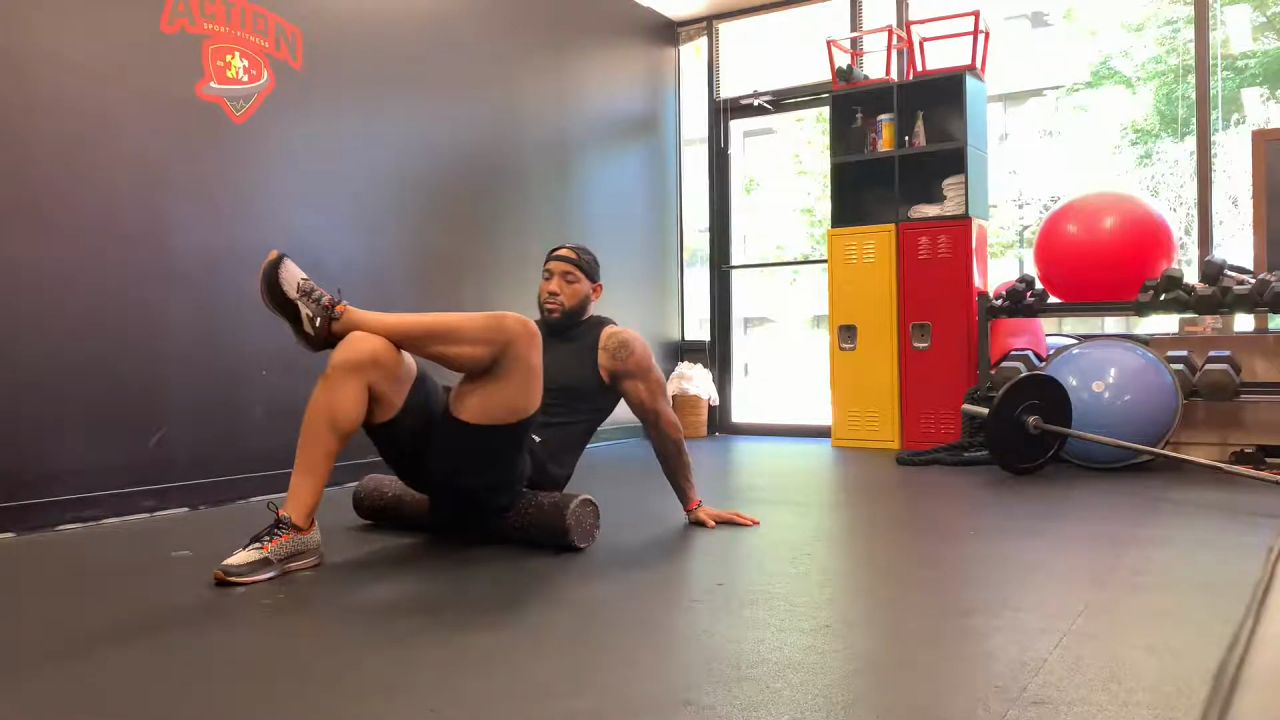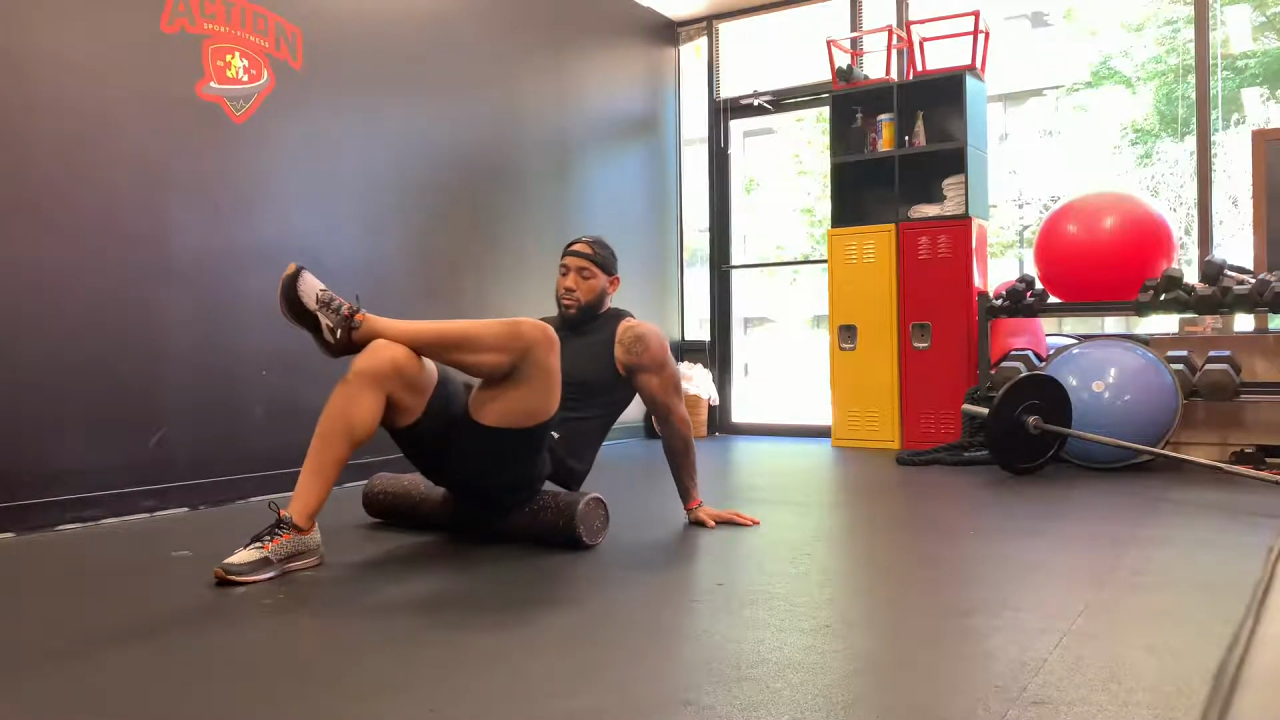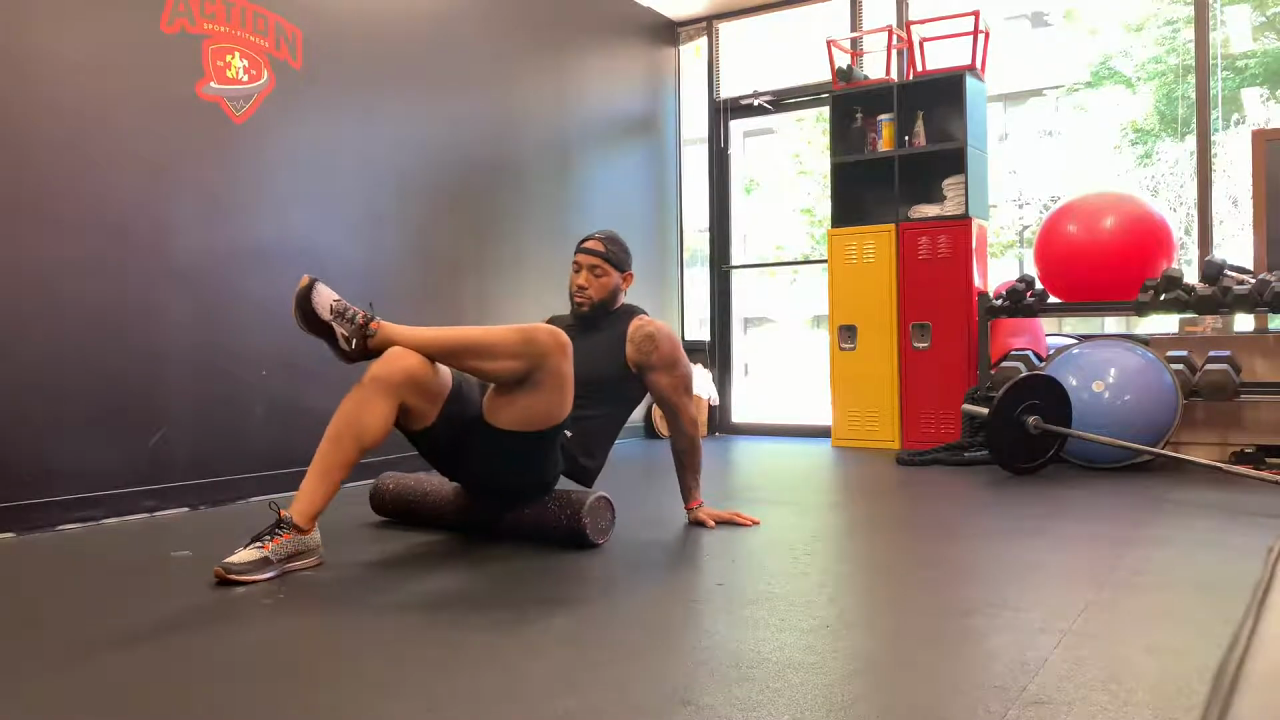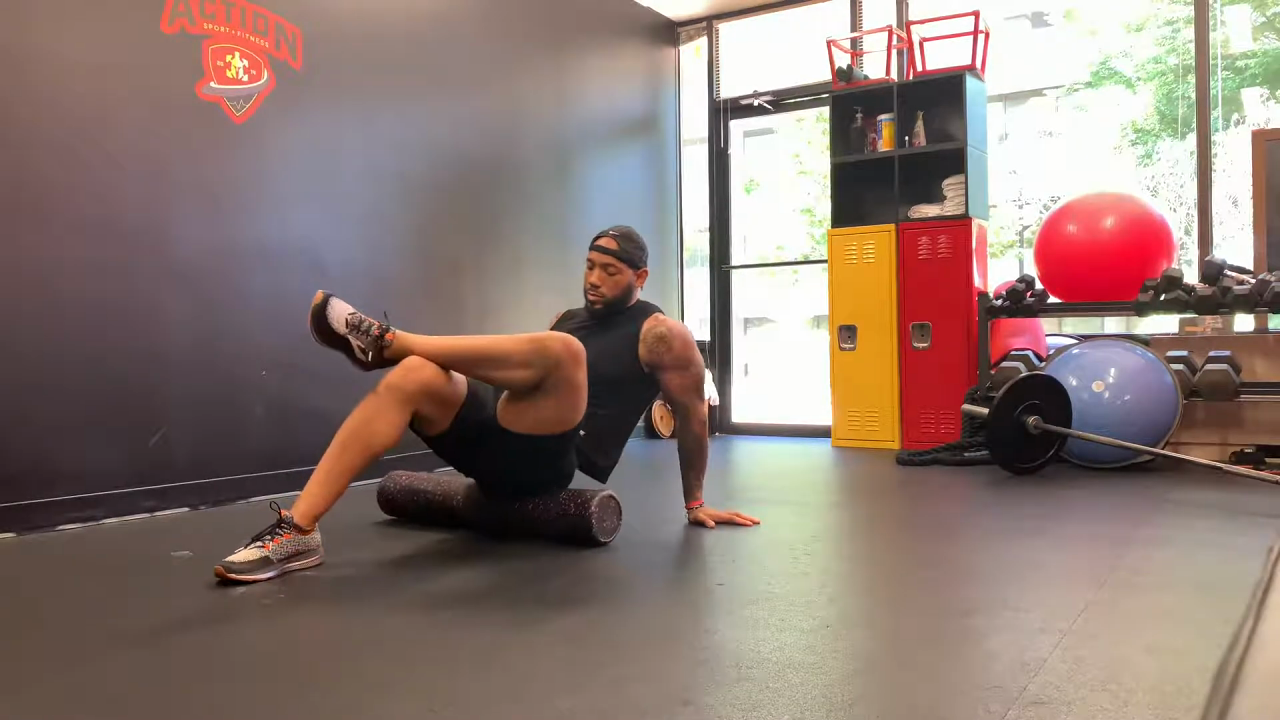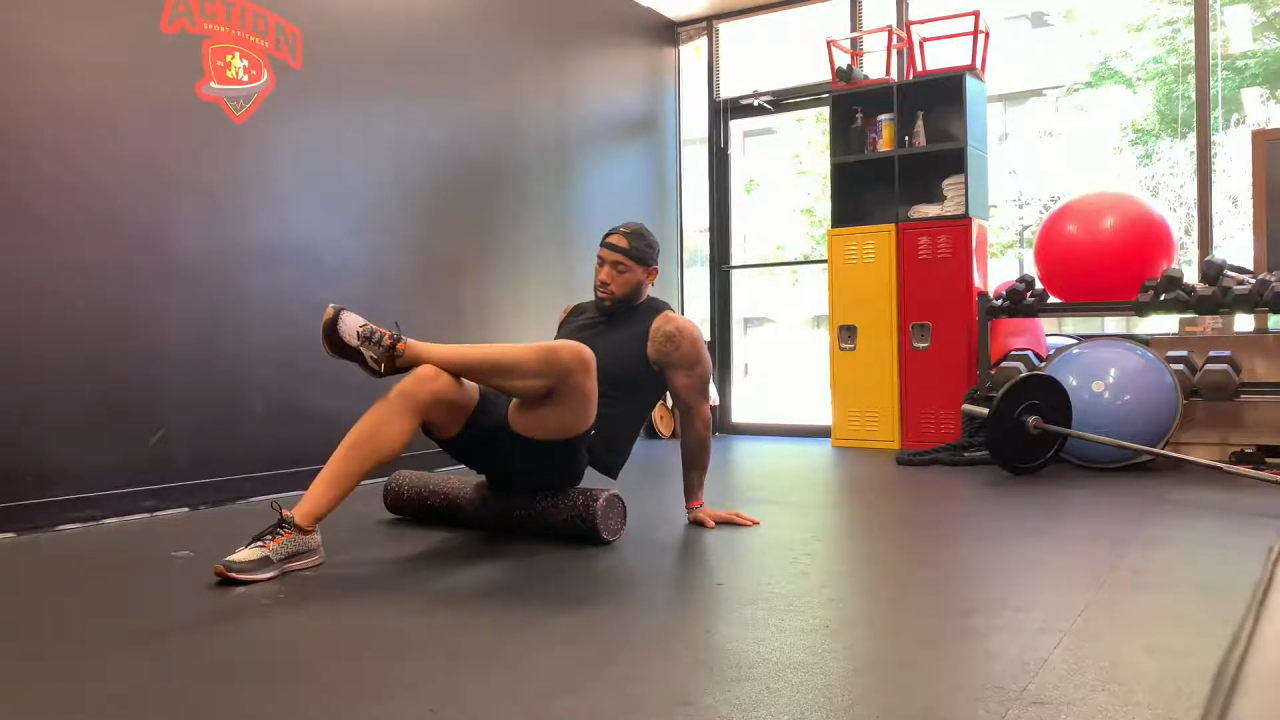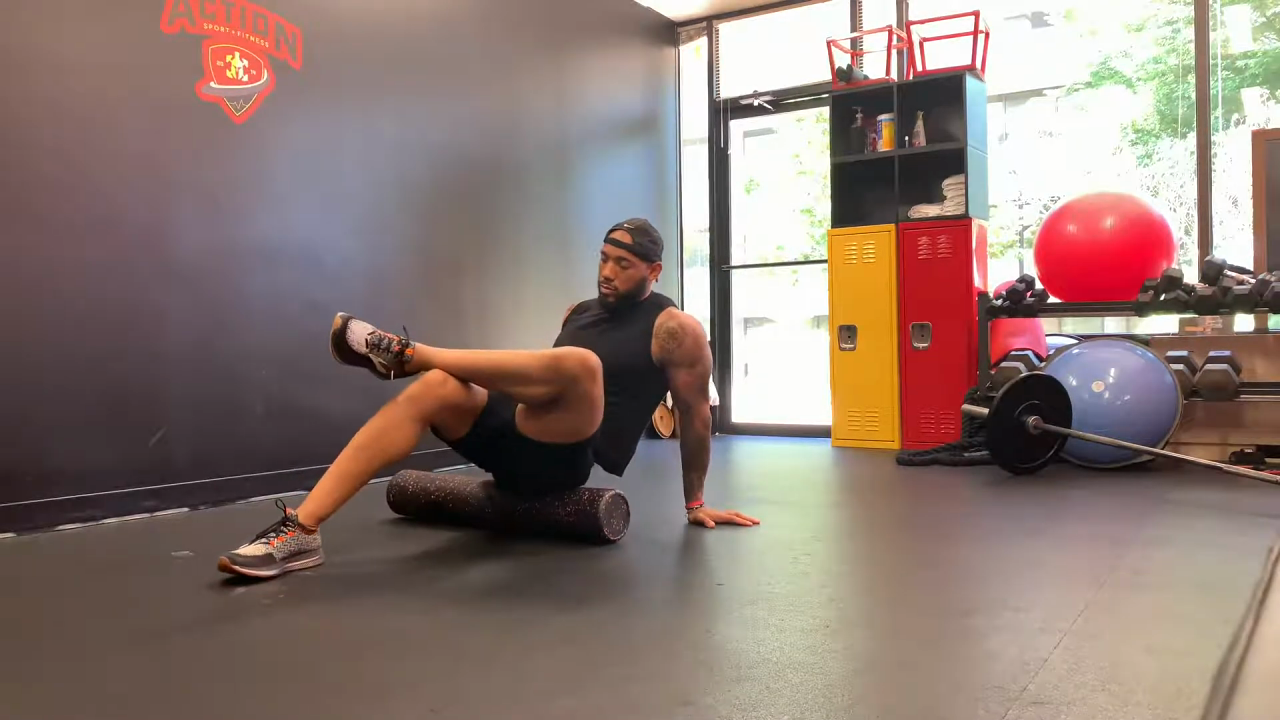
dt=0.2s
person 1, frame 1
left shoulder: (616, 345)
right shoulder: (532, 337)
left elbow: (662, 421)
left wrist: (692, 502)
left hip: (495, 469)
right hip: (441, 451)
left knee: (514, 331)
right knee: (362, 353)
left ankle: (336, 315)
right ankle: (295, 530)
person 1, frame 2
left shoulder: (634, 338)
right shoulder: (550, 328)
left elbow: (673, 417)
left wrist: (692, 502)
left hip: (515, 465)
right hip: (463, 446)
left knee: (532, 336)
right knee: (383, 362)
left ankle: (357, 324)
right ankle: (296, 530)
person 1, frame 3
left shoulder: (645, 336)
right shoulder: (557, 323)
left elbow: (683, 415)
left wrist: (693, 502)
left hip: (530, 461)
right hip: (480, 442)
left knee: (548, 344)
right knee: (399, 368)
left ankle: (372, 330)
right ankle: (296, 530)
person 1, frame 4
left shoulder: (661, 335)
right shoulder: (568, 318)
left elbow: (692, 415)
left wrist: (694, 502)
left hip: (546, 459)
right hip: (497, 436)
left knee: (561, 348)
right knee: (414, 378)
left ankle: (387, 340)
right ankle: (297, 530)
person 1, frame 5
left shoulder: (670, 333)
right shoulder: (576, 314)
left elbow: (695, 415)
left wrist: (695, 502)
left hip: (557, 457)
right hip: (508, 433)
left knee: (574, 357)
right knee: (425, 385)
left ankle: (400, 347)
right ankle: (298, 530)
person 1, frame 6
left shoulder: (674, 329)
right shoulder: (579, 312)
left elbow: (695, 414)
left wrist: (695, 503)
left hip: (564, 456)
right hip: (515, 432)
left knee: (580, 363)
right knee: (434, 390)
left ankle: (408, 352)
right ankle: (301, 530)
